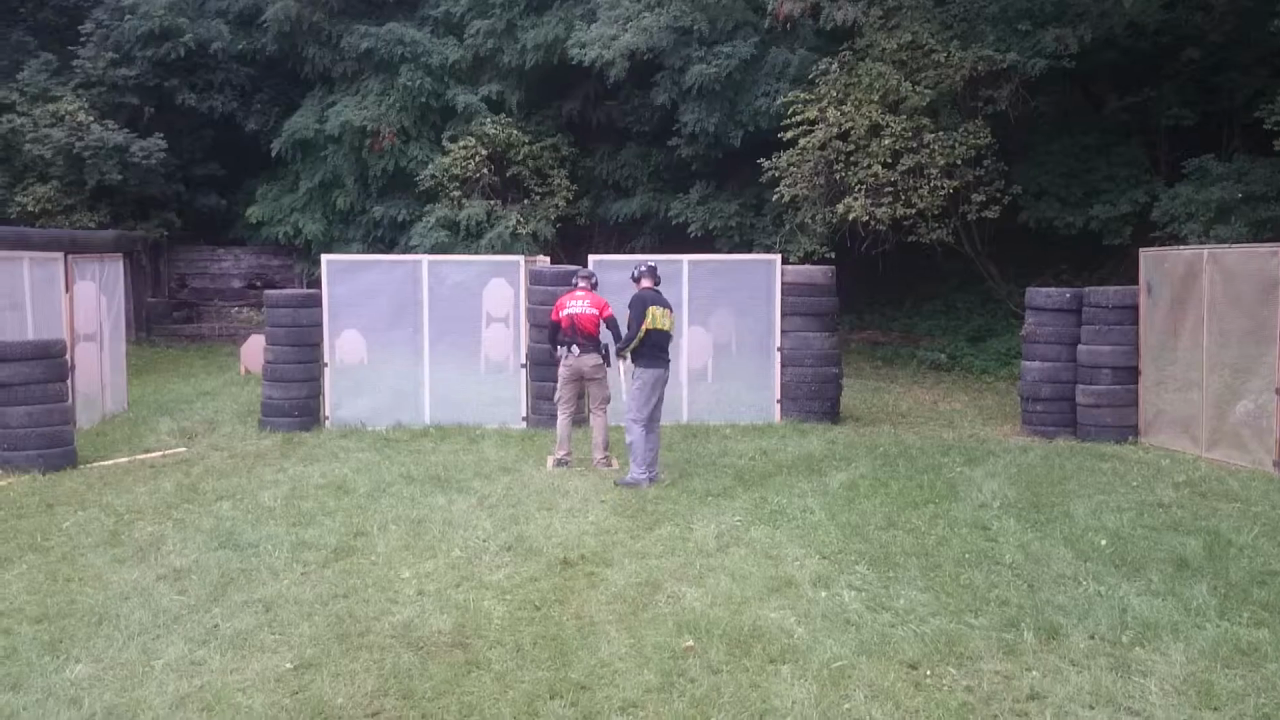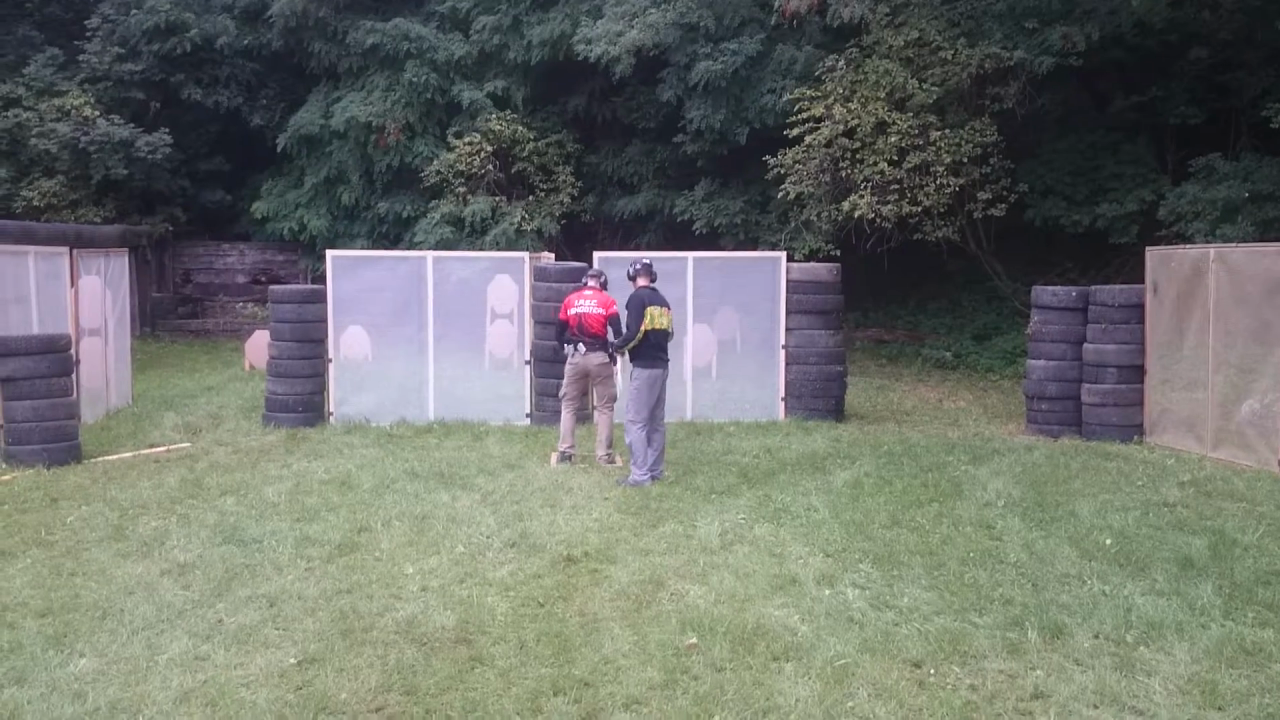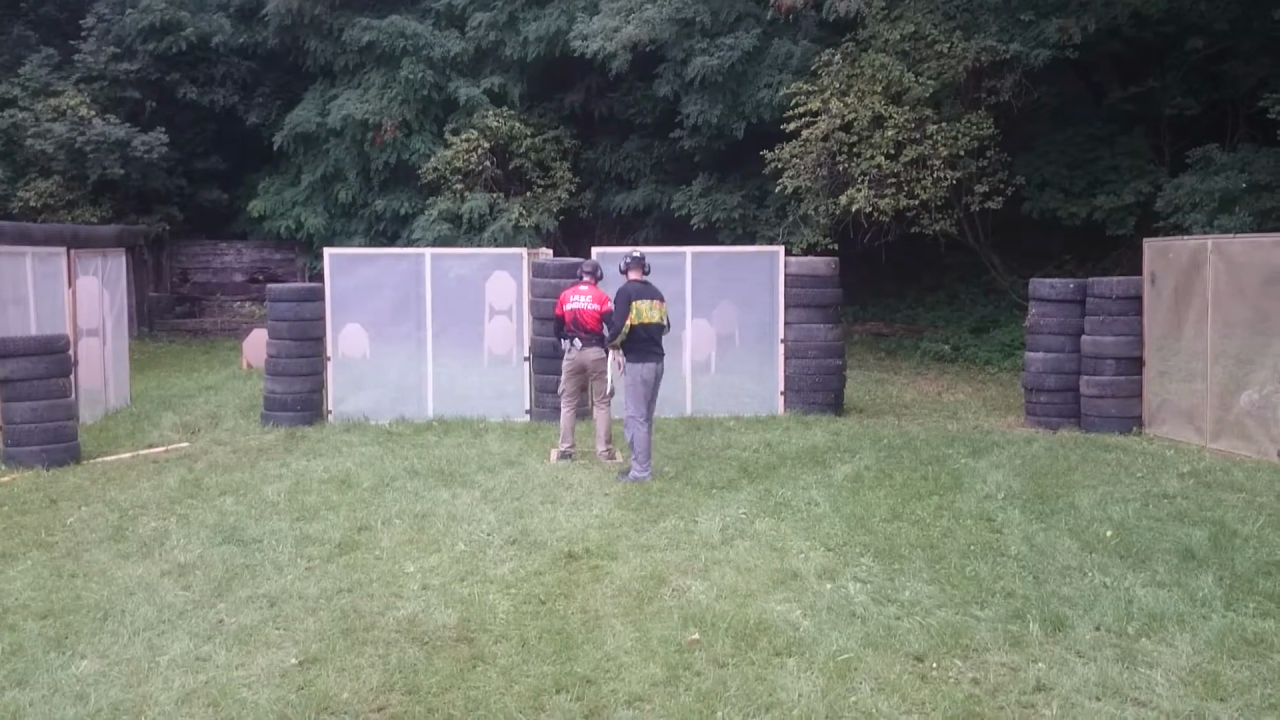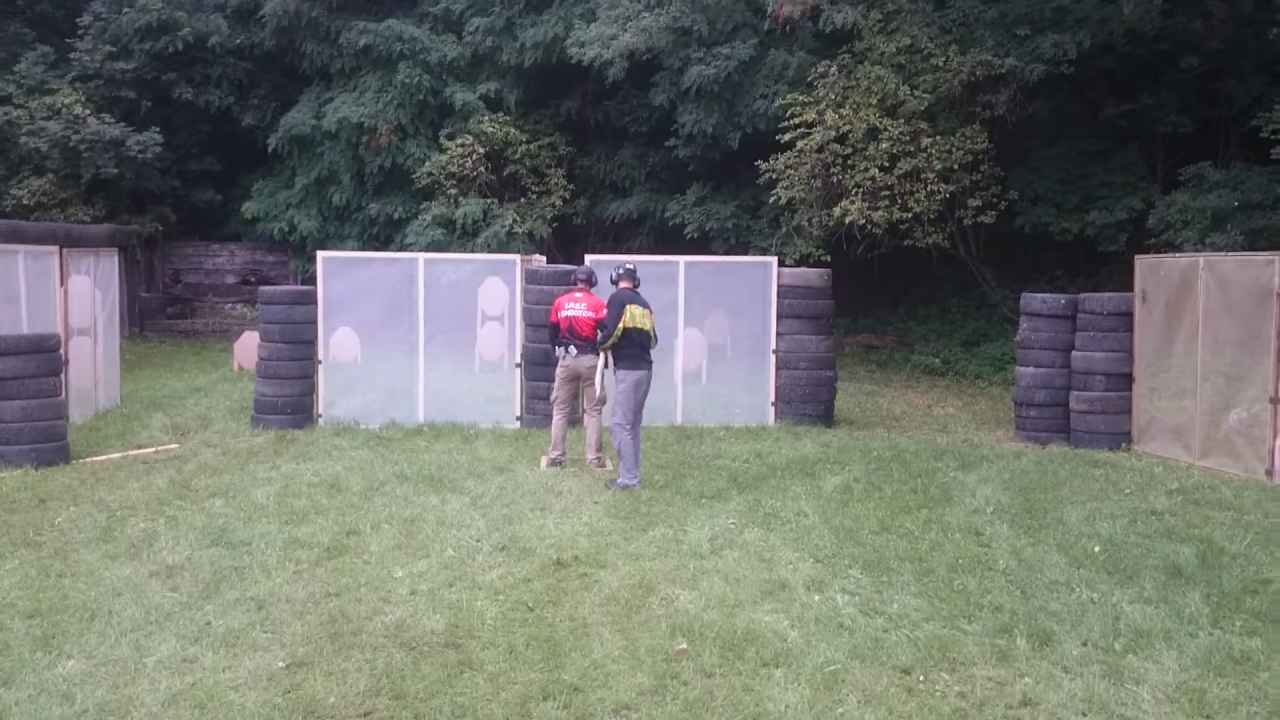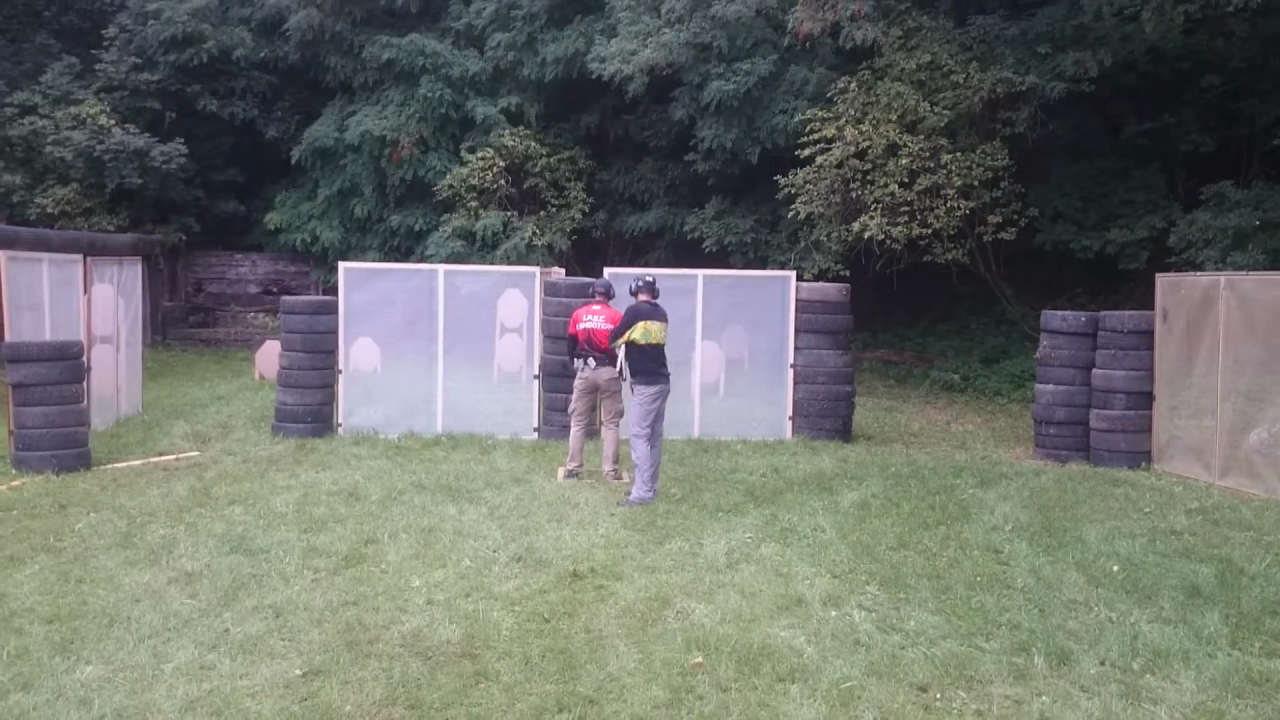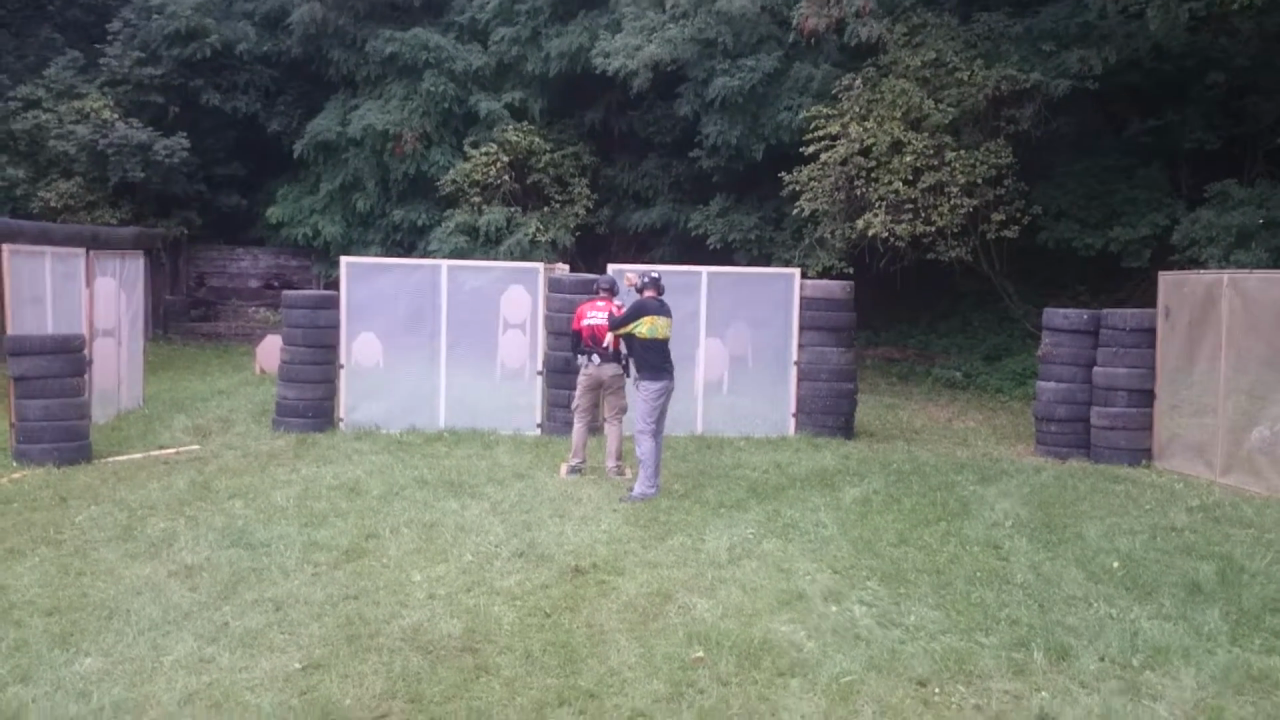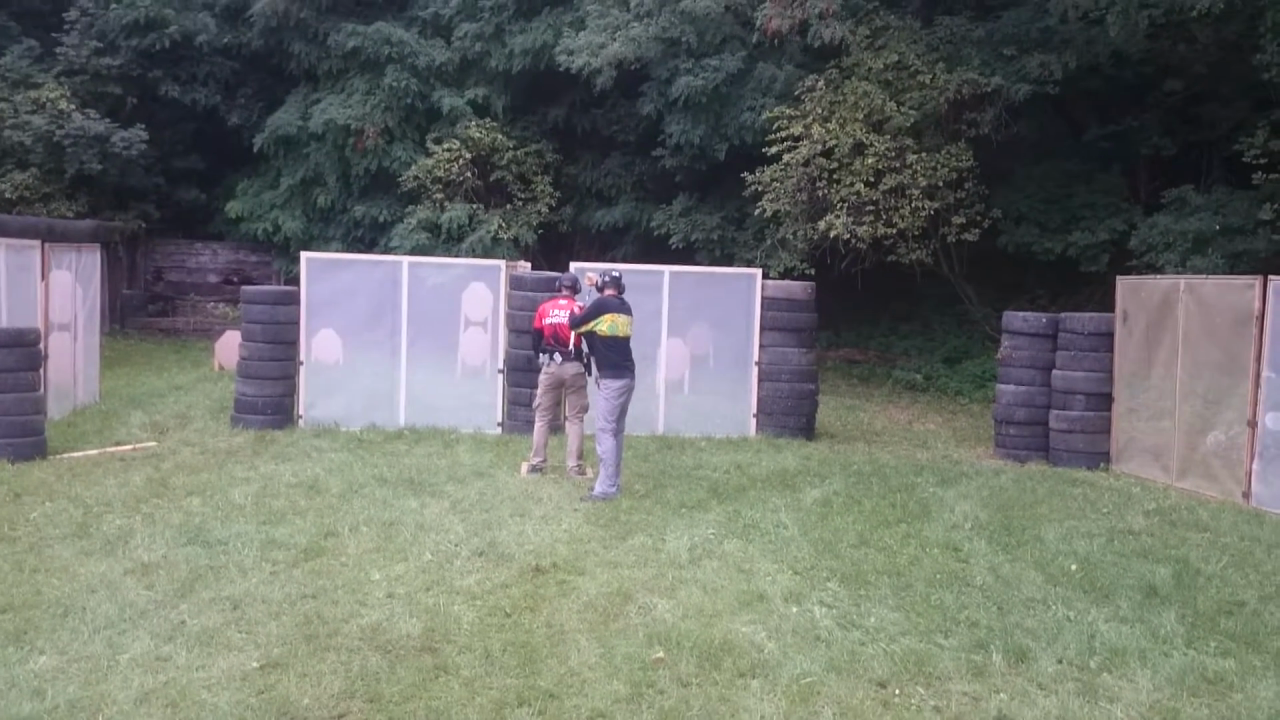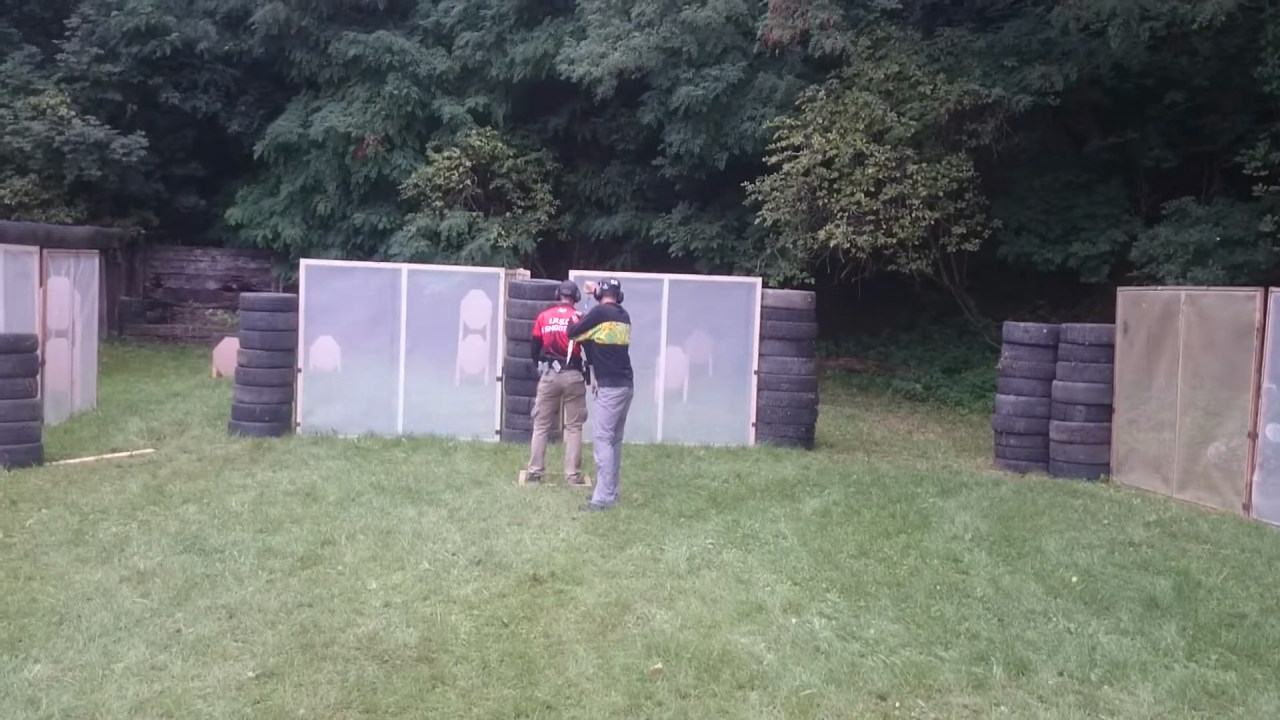
dt=0.5s
person 1, frame 1
left shoulder: (640, 298)
right shoulder: (665, 302)
left elbow: (636, 332)
right elbow: (668, 335)
left wrist: (621, 350)
left hip: (646, 367)
right hip: (662, 366)
left knee: (635, 420)
right knee: (652, 422)
left ankle: (638, 474)
right ankle: (650, 472)
person 1, frame 2
left shoulder: (637, 297)
right shoulder: (662, 300)
left elbow: (634, 333)
right elbow: (669, 333)
left wrist: (618, 347)
left hip: (644, 367)
right hip: (661, 365)
left knee: (635, 421)
right knee: (656, 421)
left ankle: (640, 475)
right ankle: (655, 470)
person 1, frame 3
left shoulder: (626, 291)
right shoulder: (656, 293)
left elbow: (620, 327)
right elbow: (665, 326)
left wrist: (612, 344)
left hip: (637, 361)
right hip: (656, 360)
left knee: (635, 417)
right knee: (646, 416)
left ankle: (640, 471)
right ankle: (641, 465)
person 1, frame 4
left shoulder: (618, 297)
right shoulder: (643, 302)
left elbow: (612, 330)
right elbow: (652, 339)
left wrist: (603, 345)
left hip: (628, 369)
right hip: (644, 368)
left knee: (620, 423)
right knee: (633, 423)
left ankle: (629, 477)
right ankle: (631, 475)
person 1, frame 5
left shoulder: (635, 311)
right shoulder: (660, 312)
left elbow: (614, 340)
left wrist: (625, 340)
left hip: (646, 383)
right hip: (661, 381)
left knee: (639, 436)
right knee: (654, 436)
left ankle: (642, 493)
right ankle: (649, 487)
person 1, frame 6
left shoulder: (641, 306)
right shoulder: (664, 308)
left elbow: (613, 326)
left wrist: (614, 311)
right wrist: (637, 283)
left hip: (651, 380)
right hip: (665, 377)
left knee: (644, 432)
right knee: (655, 433)
left ankle: (645, 489)
right ankle: (651, 483)
person 1, frame 7
left shoulder: (602, 303)
right shoulder: (625, 307)
left elbow: (574, 325)
left wrist: (576, 312)
right wrist: (593, 304)
left hip: (612, 378)
right hip: (626, 376)
left knee: (605, 431)
right knee: (616, 431)
left ankle: (606, 489)
right ankle: (612, 483)
person 1, frame 8
left shoulder: (600, 312)
right shoulder: (623, 315)
left elbow: (572, 333)
left wrist: (577, 320)
left hip: (610, 386)
right hip: (625, 384)
left knee: (602, 439)
right knee: (614, 440)
left ankle: (603, 498)
right ankle: (610, 492)
person 2, frame 1
left shoulder: (562, 302)
right shoulder: (599, 301)
left elbow: (552, 335)
right elbow: (615, 330)
left wrist: (559, 356)
left hip: (569, 359)
right hip: (593, 359)
left knee: (565, 411)
right knee: (598, 410)
left ankle: (562, 457)
right ankle: (601, 458)
person 2, frame 2
left shoulder: (570, 300)
right shoulder: (607, 300)
left elbow: (560, 332)
right elbow: (617, 331)
right wrist: (619, 357)
left hip: (576, 357)
right hip: (600, 357)
left knee: (569, 406)
right knee: (605, 408)
left ankle: (565, 451)
right ankle: (604, 454)
person 2, frame 3
left shoulder: (565, 296)
right shoulder: (601, 296)
left elbow: (557, 327)
left hip: (572, 352)
right hip: (596, 352)
left knee: (568, 403)
right knee: (602, 403)
left ankle: (565, 450)
right ankle: (605, 450)
person 2, frame 4
left shoulder: (560, 302)
right shoulder: (597, 304)
left elbow: (552, 333)
right wrist: (603, 352)
left hip: (566, 359)
right hip: (590, 359)
left knee: (560, 410)
right knee: (593, 411)
left ankle: (555, 457)
right ankle: (594, 458)
person 2, frame 5
left shoulder: (578, 314)
right shoulder: (615, 316)
left elbow: (571, 344)
left hip: (585, 371)
right hip: (609, 372)
left knee: (578, 422)
right knee: (611, 423)
left ankle: (573, 468)
right ankle: (611, 470)
person 2, frame 6
left shoulder: (582, 310)
right shoulder: (618, 311)
left elbow: (574, 340)
right wrist: (626, 362)
left hip: (589, 367)
right hip: (613, 368)
left knee: (581, 418)
right knee: (614, 419)
left ankle: (575, 464)
right ankle: (614, 466)
person 2, frame 7
left shoulder: (544, 308)
right shoulder: (580, 309)
left elbow: (536, 338)
left hip: (550, 366)
right hip: (574, 367)
left knee: (542, 417)
right knee: (575, 418)
left ankle: (536, 463)
right ankle: (575, 466)
person 2, frame 8
left shoulder: (543, 317)
right shoulder: (579, 318)
left elbow: (535, 347)
left hip: (549, 375)
right hip: (573, 376)
left knee: (541, 425)
right knee: (574, 427)
left ankle: (534, 472)
right ankle: (573, 474)
